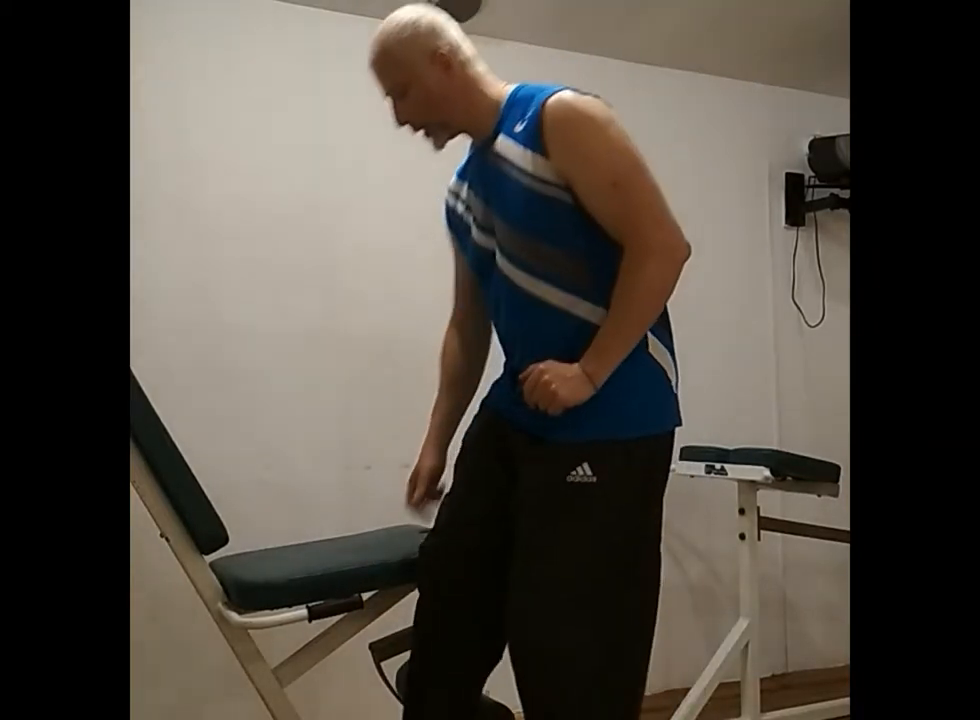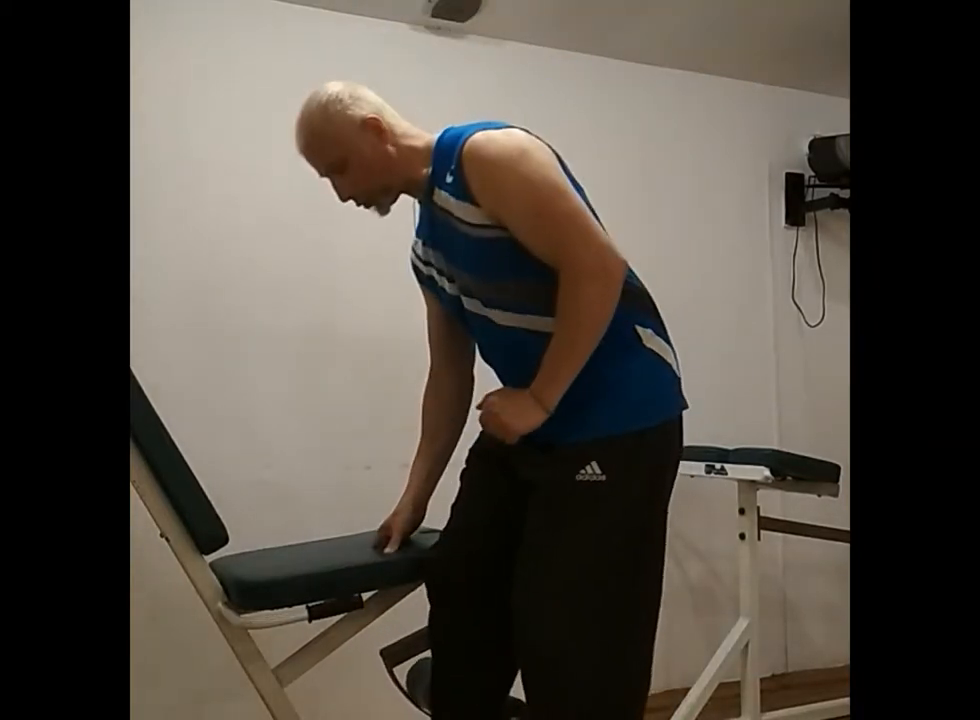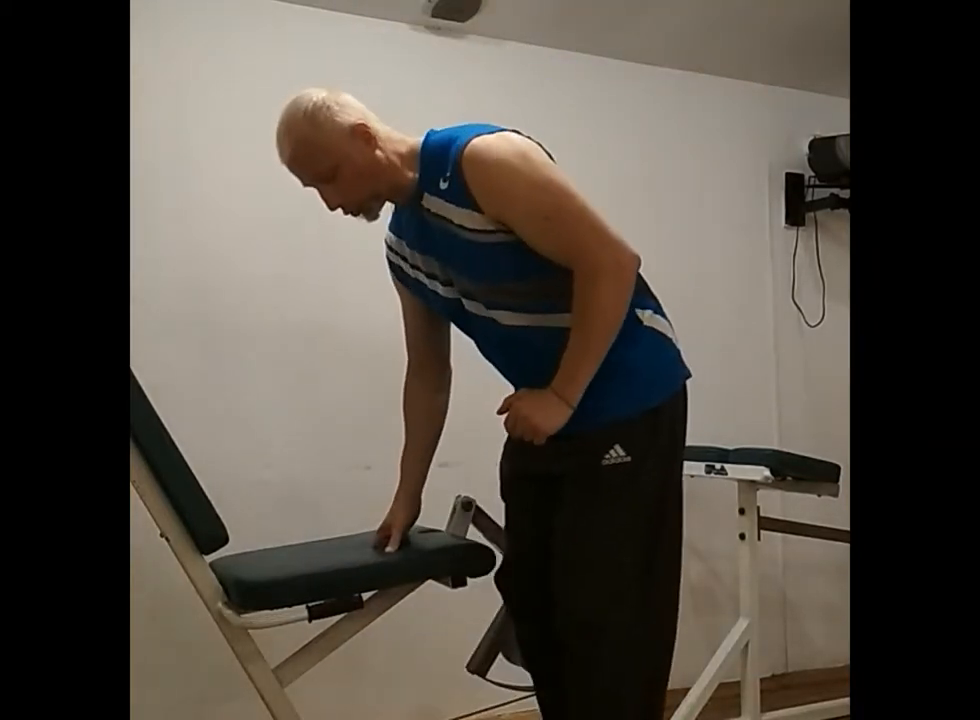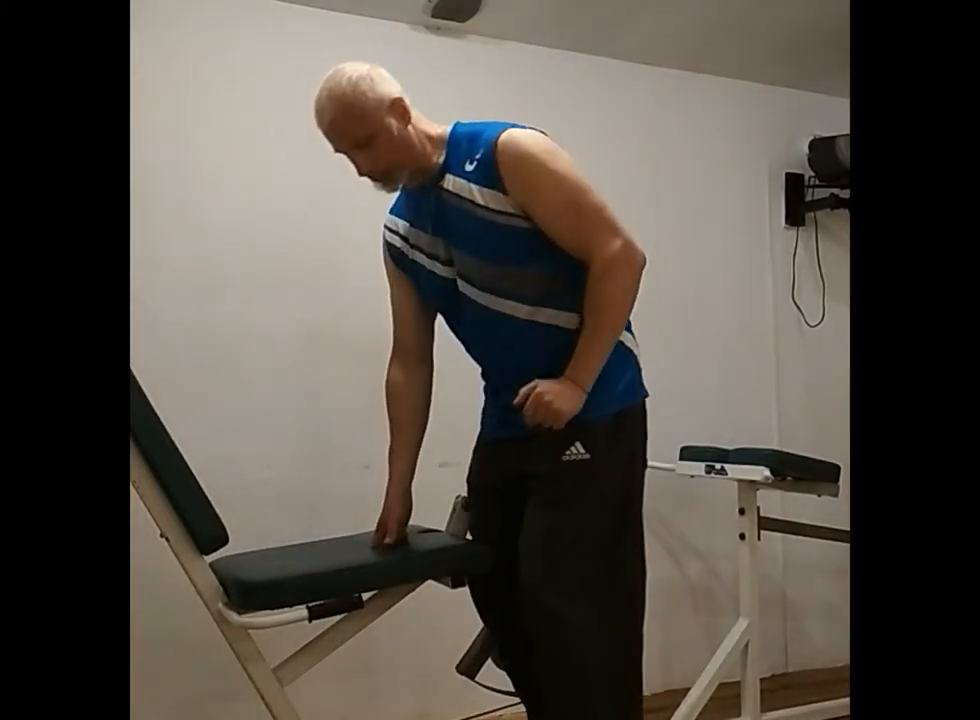
dt=0.5s
person 1, frame 1
left shoulder: (563, 120)
right shoulder: (463, 195)
left elbow: (662, 245)
right elbow: (468, 327)
left wrist: (588, 373)
right wrist: (437, 444)
left hip: (612, 422)
right hip: (516, 413)
left knee: (568, 625)
right knee: (452, 586)
person 1, frame 2
left shoulder: (489, 155)
right shoulder: (426, 246)
left elbow: (597, 266)
right elbow: (449, 377)
left wrist: (540, 399)
right wrist: (414, 496)
left hip: (618, 418)
right hip: (523, 423)
left knee: (569, 625)
right knee: (459, 587)
person 1, frame 3
left shoulder: (484, 159)
right shoulder: (402, 245)
left elbow: (611, 260)
right elbow: (427, 372)
left wrist: (562, 396)
right wrist: (408, 494)
left hip: (626, 400)
right hip: (541, 413)
left knee: (605, 607)
right knee: (530, 592)
person 1, frame 4
left shoulder: (509, 153)
right shoulder: (400, 231)
left elbow: (619, 255)
right elbow: (410, 361)
left wrist: (575, 384)
right wrist: (399, 486)
left hip: (592, 413)
right hip: (506, 424)
left knee: (571, 605)
right knee: (500, 595)
